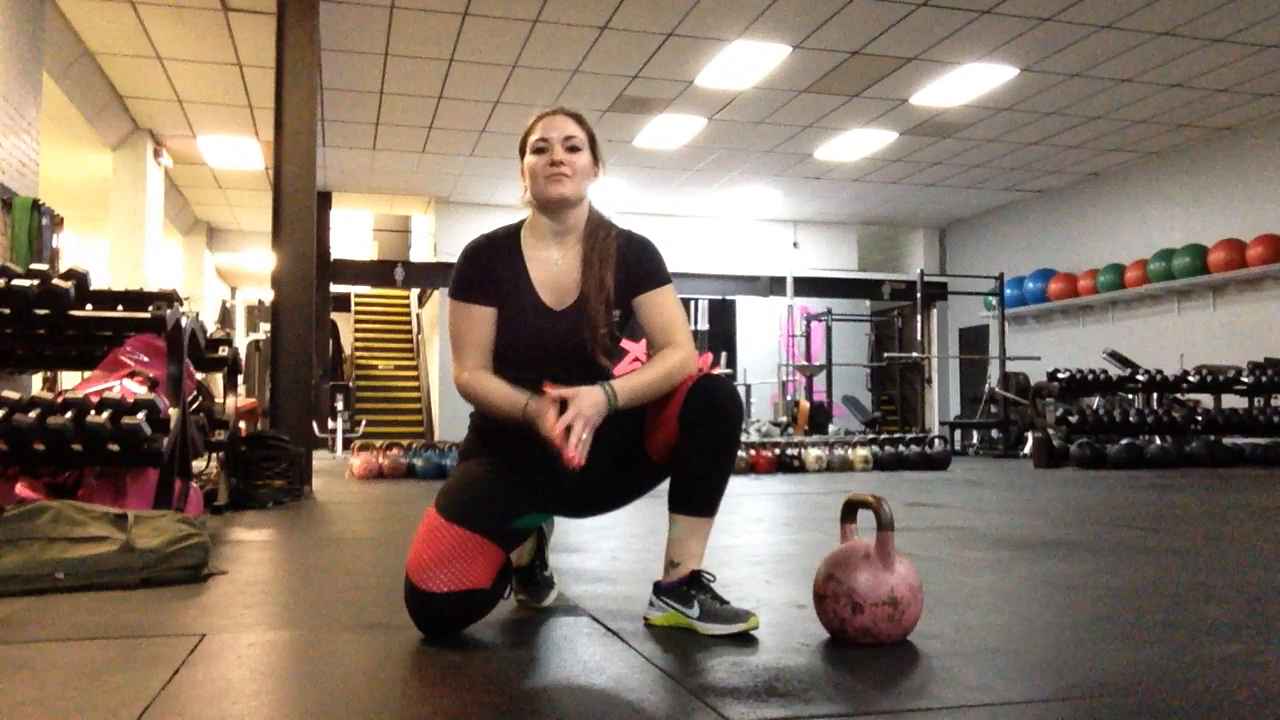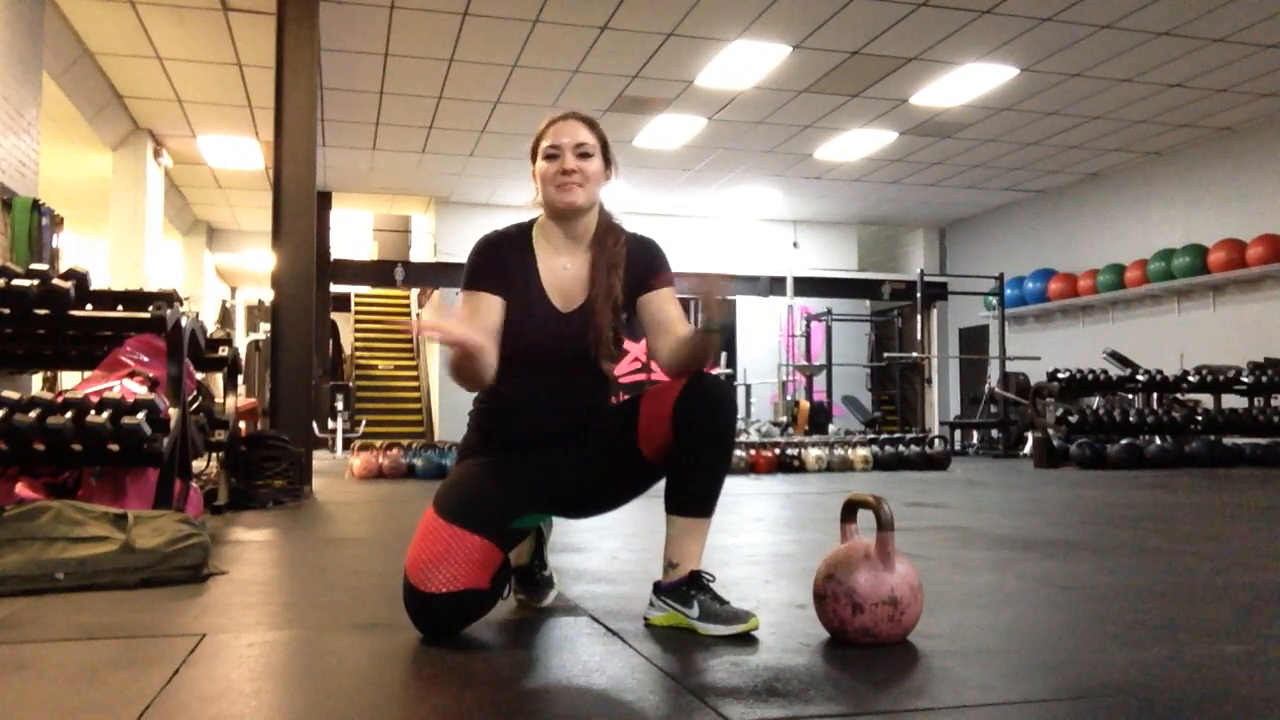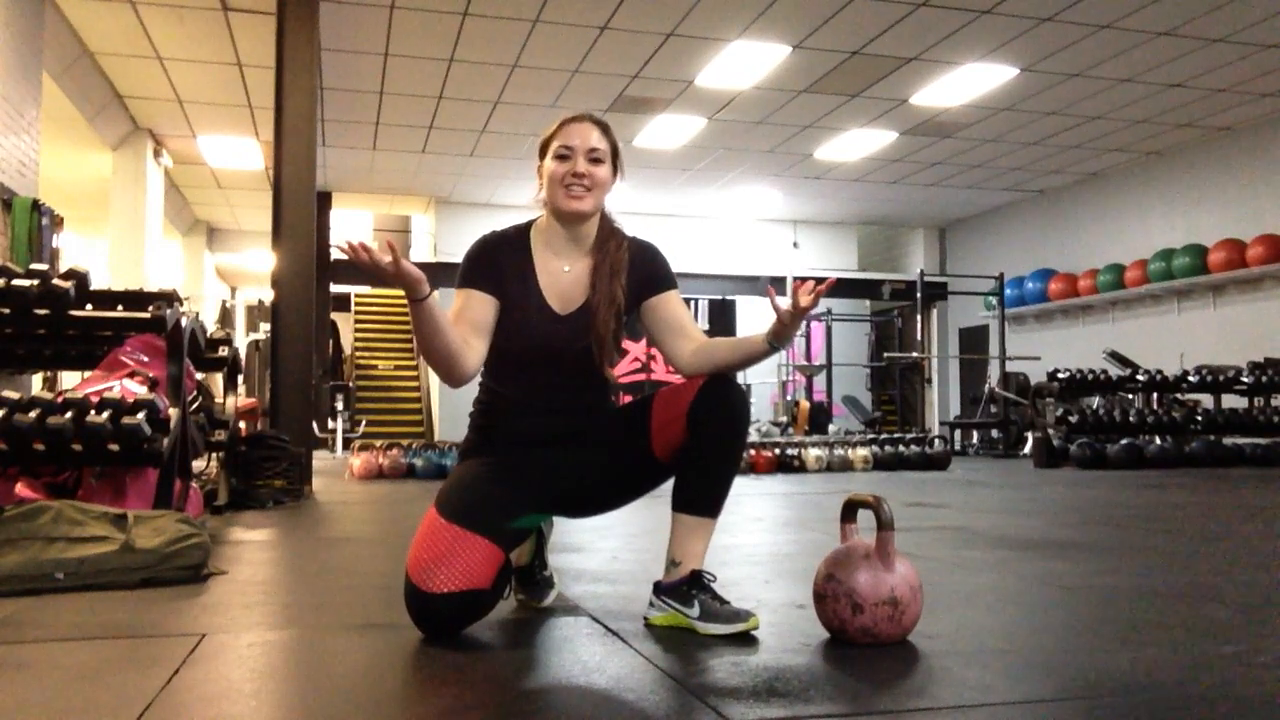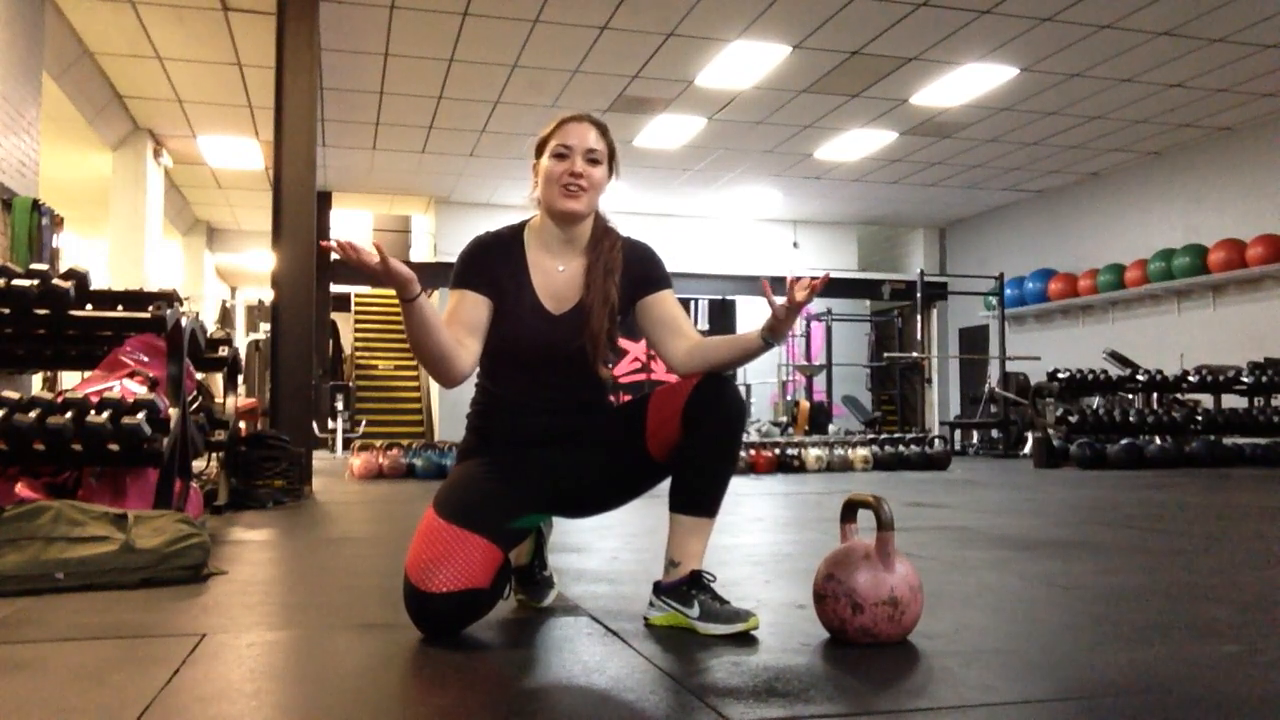
dt=0.7s
person 1, frame 1
left shoulder: (631, 253)
right shoulder: (486, 258)
left elbow: (680, 354)
right elbow: (469, 375)
left wrist: (604, 397)
right wrist: (535, 409)
left hip: (597, 448)
right hip: (508, 456)
left knee: (715, 400)
right knee: (437, 607)
left ankle: (678, 590)
right ankle: (525, 544)
person 1, frame 2
left shoulder: (638, 255)
right shoulder: (497, 253)
left elbow: (679, 362)
right elbow: (476, 373)
left wrist: (710, 327)
right wrist: (465, 348)
left hip: (594, 447)
right hip: (506, 453)
left knee: (709, 398)
right knee: (436, 607)
left ankle: (678, 590)
right ankle: (523, 542)
person 1, frame 3
left shoulder: (638, 261)
right shoulder: (495, 254)
left elbow: (691, 354)
right elbow: (458, 367)
left wrist: (774, 337)
right wrist: (417, 292)
left hip: (594, 450)
right hip: (505, 456)
left knee: (720, 400)
right knee: (438, 607)
left ankle: (679, 590)
right ankle: (524, 544)
person 1, frame 4
left shoulder: (633, 261)
right shoulder: (489, 255)
left elbow: (686, 354)
right elbow: (453, 367)
left wrist: (770, 333)
right wrist: (409, 292)
left hip: (592, 448)
right hip: (503, 456)
left knee: (717, 400)
right knee: (437, 608)
left ankle: (679, 589)
right ankle: (523, 544)
